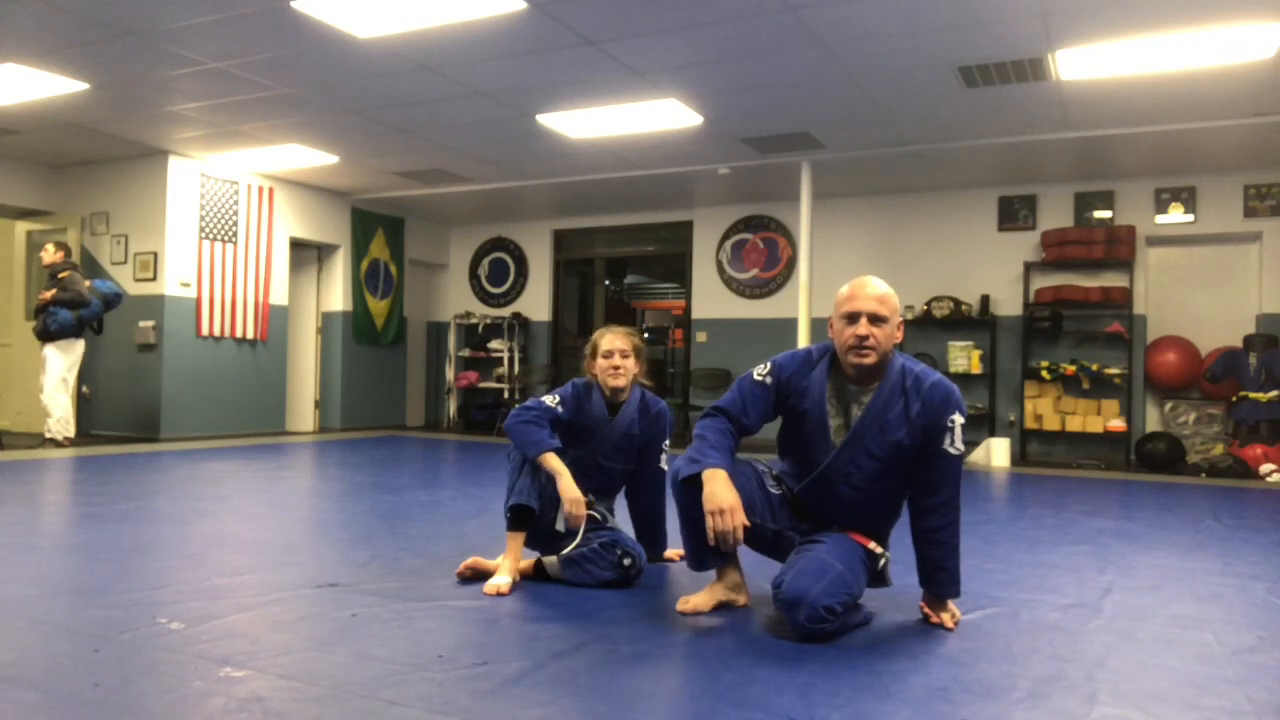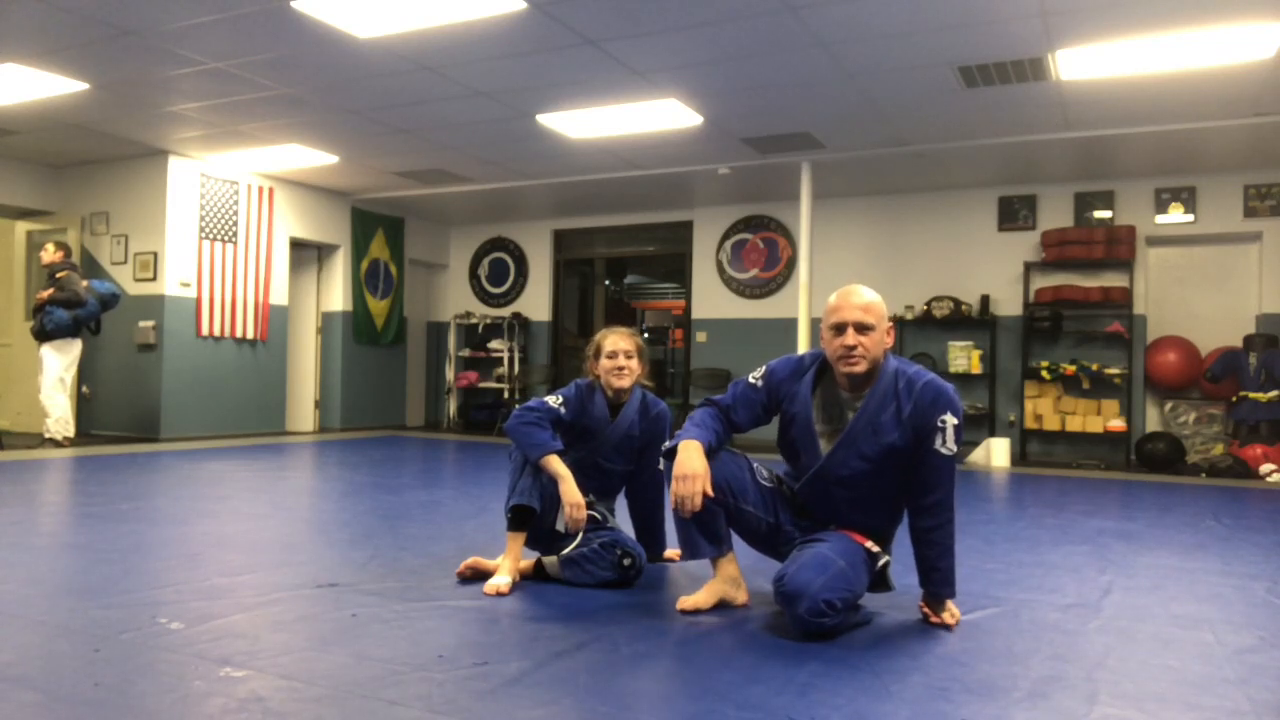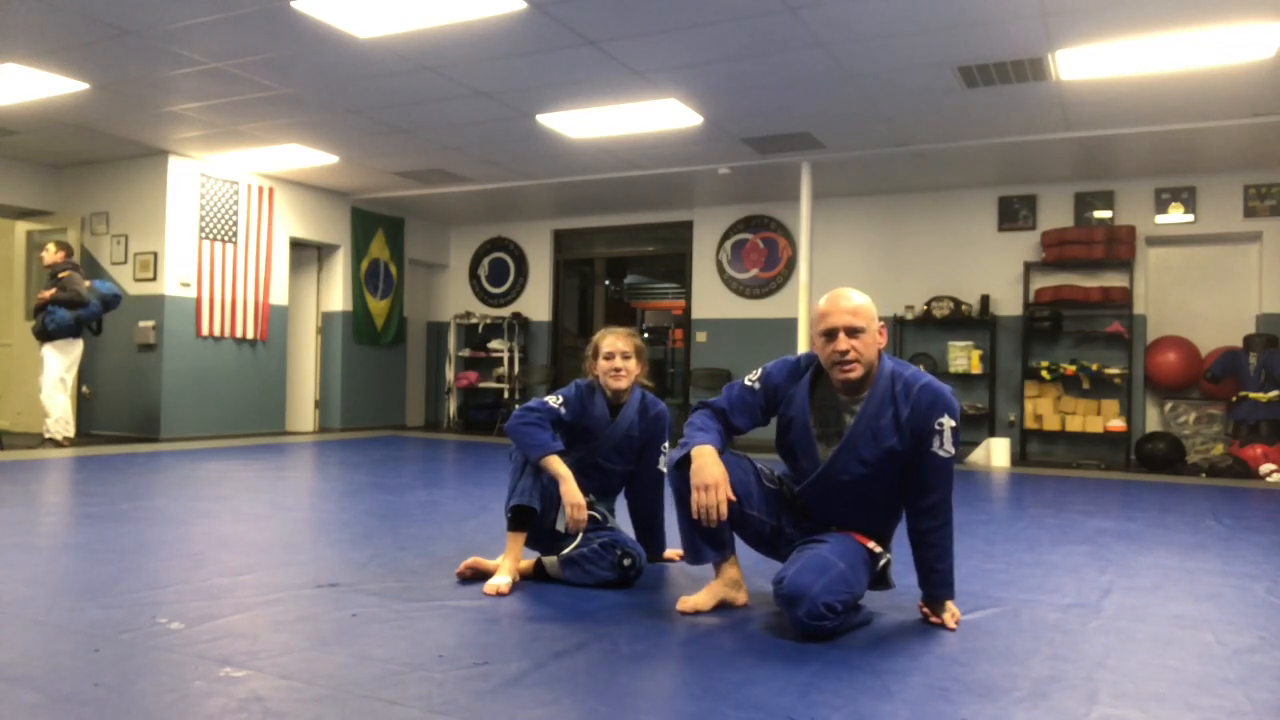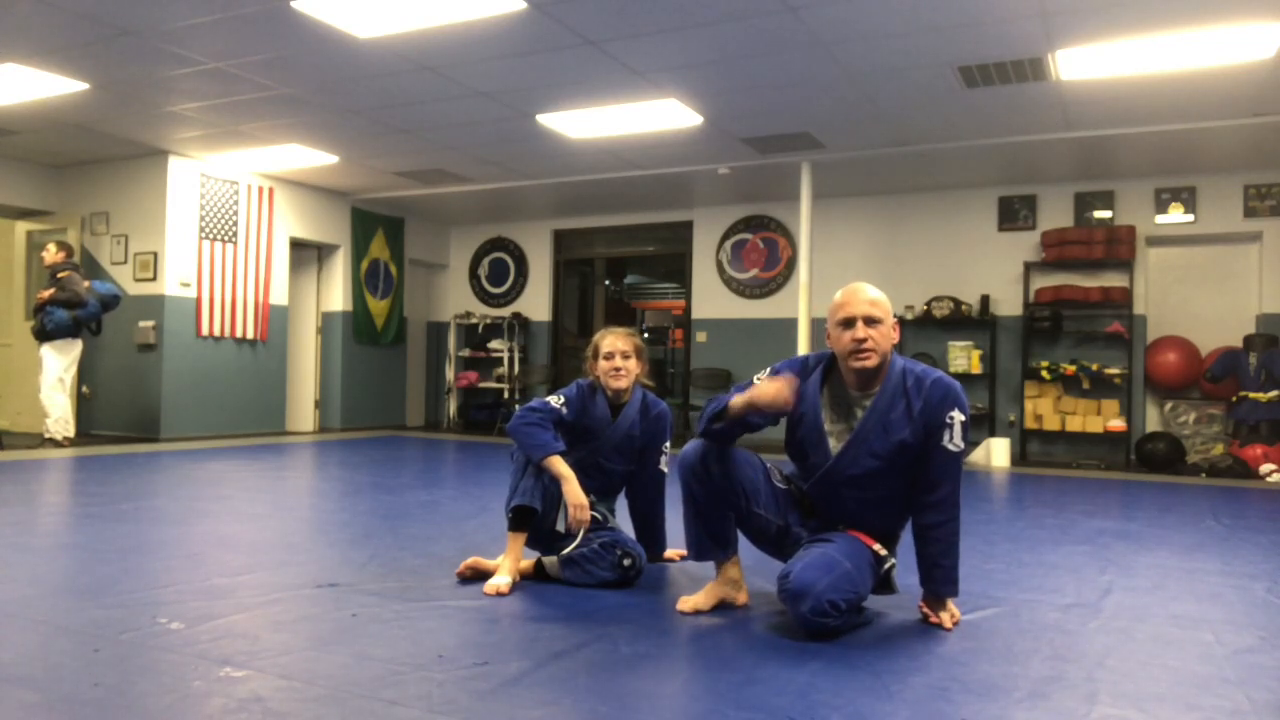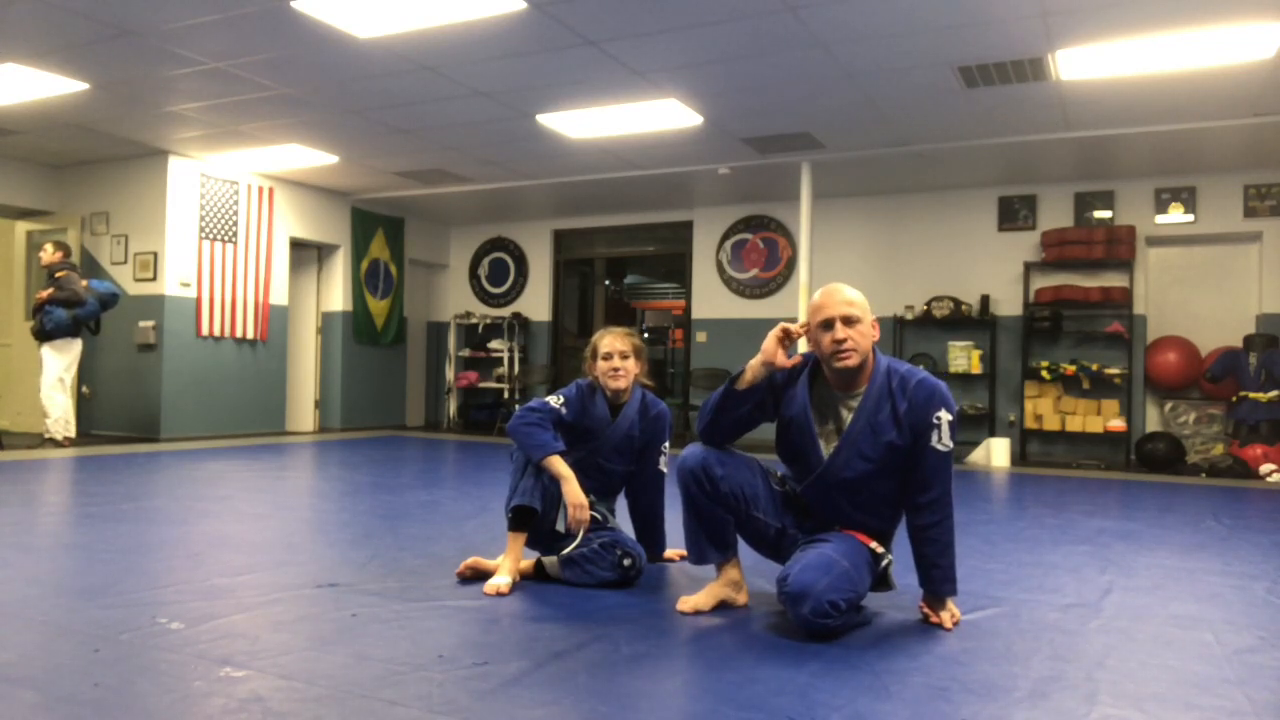
dt=1s
person 1, frame 1
left shoulder: (934, 398)
right shoulder: (796, 369)
left elbow: (936, 504)
right elbow: (723, 417)
left wrist: (939, 592)
right wrist: (714, 475)
left hip: (852, 535)
right hip: (785, 506)
left knee: (806, 607)
right knee: (690, 471)
left ankle: (849, 608)
right ankle: (729, 579)
person 1, frame 2
left shoulder: (929, 398)
right shoulder: (793, 374)
left elbow: (932, 504)
right elbow: (719, 410)
left wrist: (938, 593)
right wrist: (691, 445)
left hip: (854, 535)
right hip: (787, 509)
left knee: (807, 599)
right knee: (690, 458)
right ankle: (726, 576)
person 1, frame 3
left shoulder: (925, 400)
right shoulder: (789, 376)
left elbow: (930, 506)
right elbow: (714, 412)
left wrist: (938, 595)
right wrist: (703, 453)
left hip: (852, 535)
right hip: (786, 509)
left knee: (807, 602)
right knee: (687, 463)
right ankle: (727, 577)
person 1, frame 4
left shoulder: (935, 395)
right shoulder: (803, 374)
left elbow: (937, 503)
right elbow: (711, 425)
left wrist: (938, 592)
right wrist: (744, 400)
left hip: (858, 536)
right hip: (793, 509)
left knee: (809, 596)
right knee: (700, 455)
left ankle: (864, 576)
right ankle: (727, 578)
person 1, frame 5
left shoulder: (921, 395)
right shoulder: (791, 377)
left elbow: (929, 501)
right elbow: (711, 432)
left wrist: (938, 591)
right wrist: (759, 366)
left hip: (854, 535)
right hip: (789, 510)
left knee: (809, 597)
right knee: (697, 461)
right ankle: (729, 578)
person 2, frame 1
left shoulder: (654, 413)
right shoulder: (577, 394)
left elbow: (648, 485)
right elbow: (519, 420)
left wrist: (655, 547)
right wrist: (563, 477)
left hip: (590, 518)
right hip: (545, 506)
left knee: (631, 561)
right knee: (532, 443)
left ankle: (523, 567)
right ankle: (509, 562)
person 2, frame 2
left shoulder: (654, 413)
right shoulder: (579, 395)
left elbow: (647, 485)
right elbow: (521, 420)
left wrist: (654, 548)
right wrist: (565, 478)
left hip: (590, 515)
right hip: (545, 505)
left knee: (630, 559)
right knee: (532, 444)
left ankle: (523, 567)
right ankle: (509, 562)
person 2, frame 3
left shoulder: (653, 414)
right shoulder: (579, 395)
left elbow: (647, 485)
right elbow: (522, 420)
left wrist: (654, 548)
right wrist: (566, 478)
left hip: (591, 515)
right hip: (546, 506)
left knee: (630, 560)
right knee: (533, 445)
left ankle: (524, 567)
right ankle: (509, 562)
person 2, frame 4
left shoulder: (655, 413)
right shoulder: (581, 395)
left elbow: (648, 486)
right elbow: (524, 421)
left wrist: (654, 548)
right wrist: (569, 479)
left hip: (591, 515)
right hip: (546, 507)
left knee: (630, 560)
right knee: (535, 446)
left ankle: (524, 567)
right ankle: (509, 562)
person 2, frame 5
left shoulder: (654, 414)
right shoulder: (580, 395)
left elbow: (647, 485)
right elbow: (523, 421)
left wrist: (654, 548)
right wrist: (568, 478)
left hip: (591, 515)
right hip: (546, 507)
left knee: (630, 560)
right knee: (536, 447)
left ankle: (524, 567)
right ankle: (509, 562)
person 3, frame 1
left shoulder: (70, 276)
right shoulder: (54, 279)
left elbow: (83, 297)
right elbow: (41, 312)
left wrist: (52, 297)
right wrist: (43, 303)
left hip: (65, 343)
right hip: (52, 344)
left knee: (53, 392)
right knee: (51, 392)
left ankle: (58, 438)
right ankle: (60, 436)
person 3, frame 2
left shoulder: (68, 276)
right shoulder: (53, 278)
left elbow: (79, 297)
right elbow: (39, 311)
left wrist: (49, 297)
right wrist: (40, 302)
left hip: (62, 343)
right hip: (50, 343)
left knee: (52, 391)
right knee: (52, 391)
left ankle: (57, 438)
right ankle: (61, 436)
person 3, frame 3
left shoulder: (69, 276)
right shoulder: (55, 278)
left elbow: (81, 297)
right elbow: (39, 311)
left wrist: (51, 297)
right wrist: (42, 302)
left hip: (63, 343)
right hip: (52, 343)
left knee: (52, 391)
right knee: (54, 391)
left ankle: (58, 437)
right ankle: (60, 436)
person 3, frame 4
left shoulder: (69, 276)
right shoulder: (55, 278)
left elbow: (80, 297)
right elbow: (39, 310)
left wrist: (50, 297)
right wrist: (41, 302)
left hip: (62, 343)
right hip: (51, 343)
left knee: (51, 390)
right knee: (55, 391)
left ankle: (57, 437)
right ankle: (60, 436)
person 3, frame 5
left shoulder: (66, 275)
right shoulder: (54, 278)
left elbow: (79, 296)
right elbow: (38, 311)
left wrist: (49, 296)
right wrist: (40, 302)
left hip: (62, 342)
right hip: (52, 343)
left knee: (51, 390)
right knee: (58, 391)
left ankle: (57, 437)
right ankle: (63, 436)
